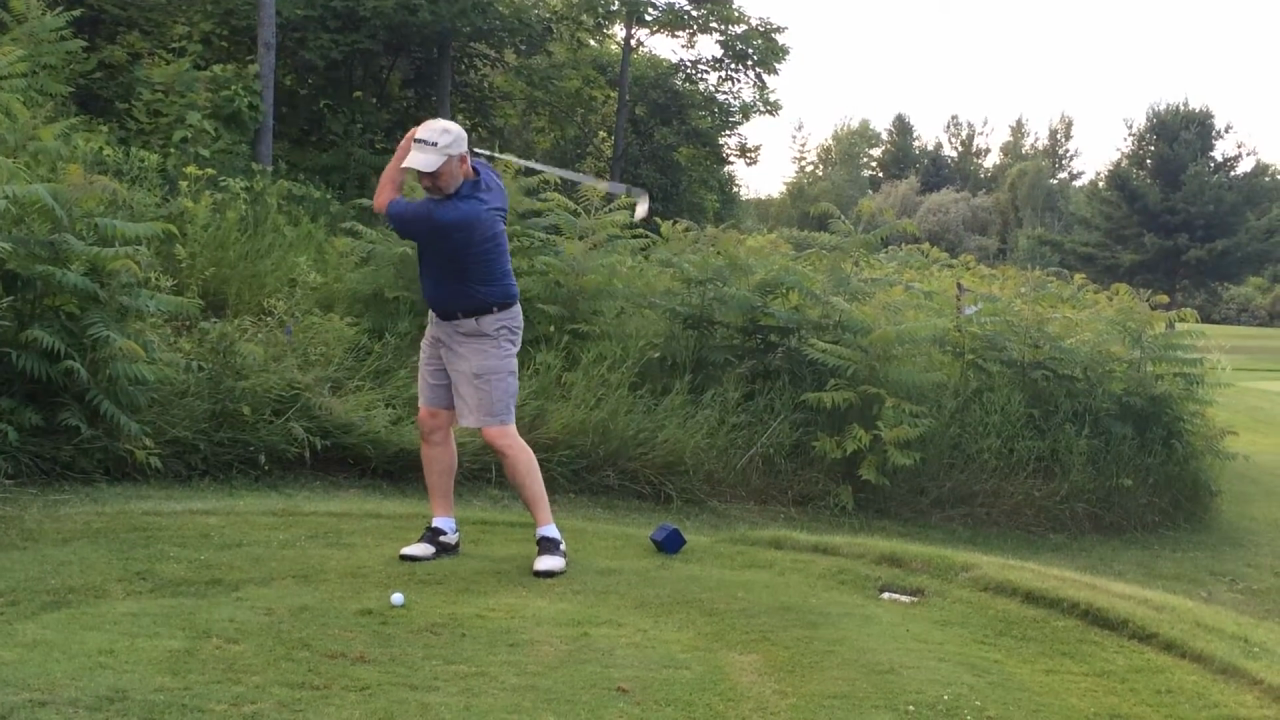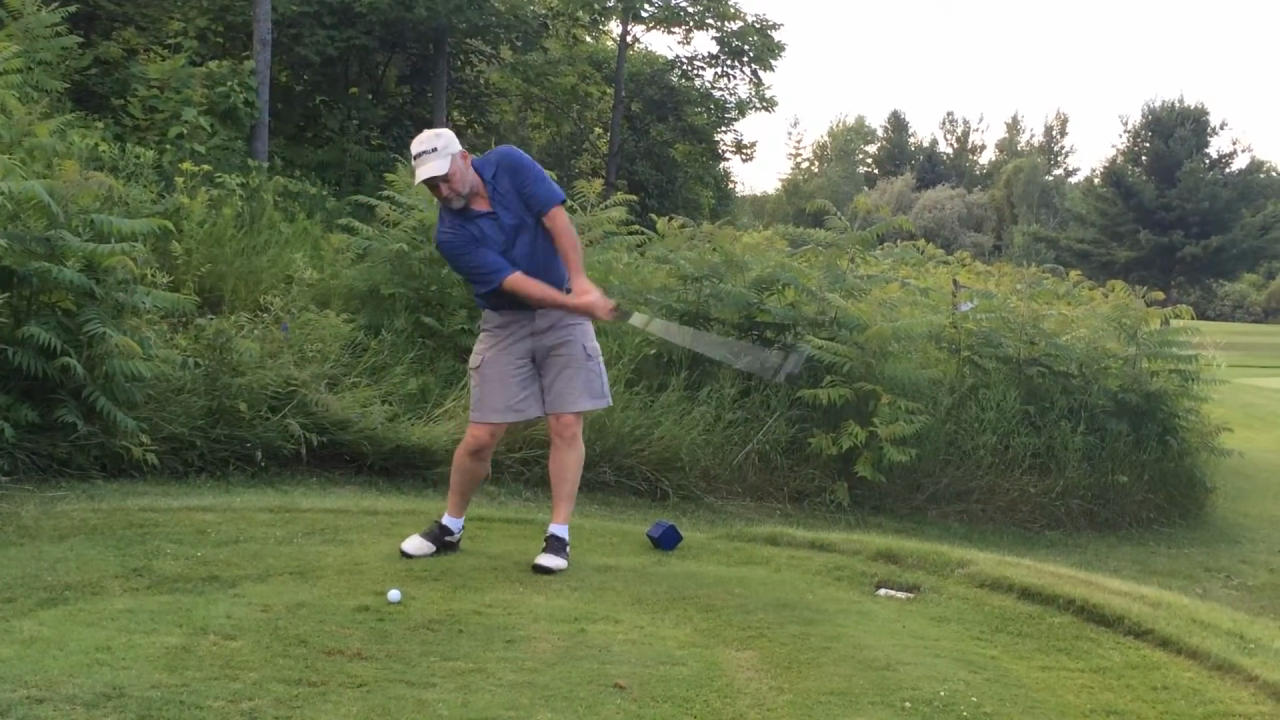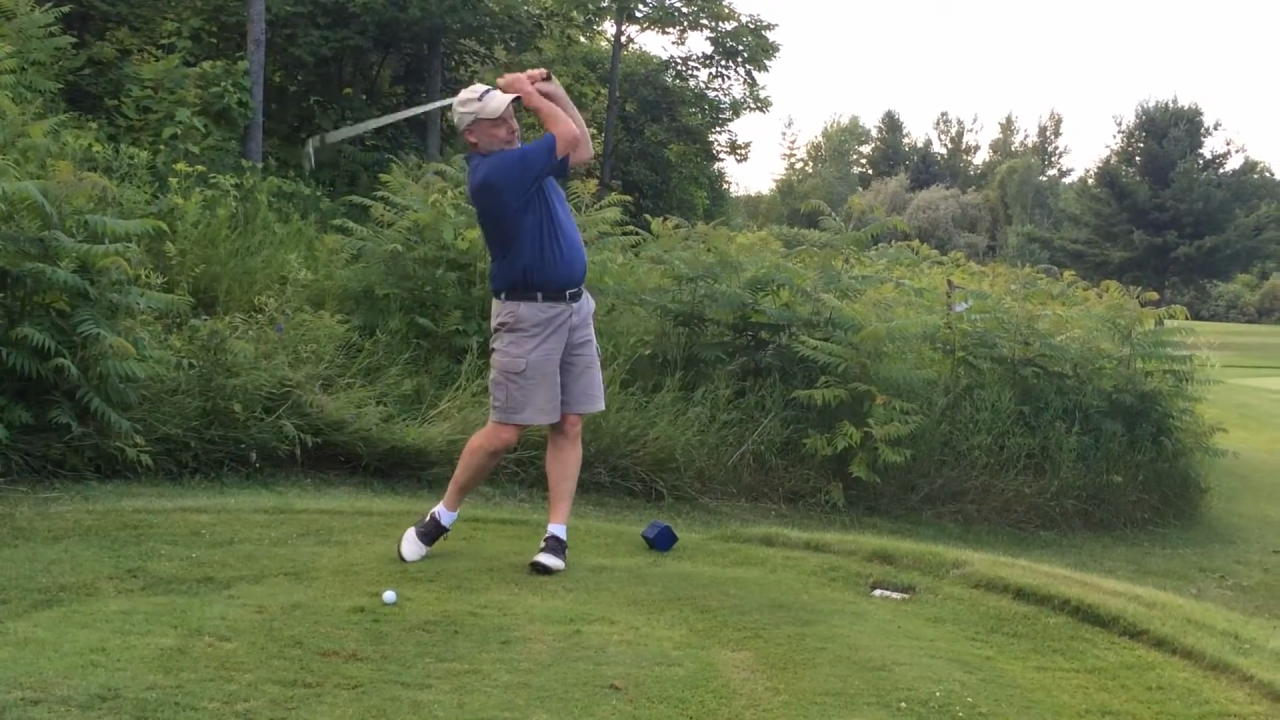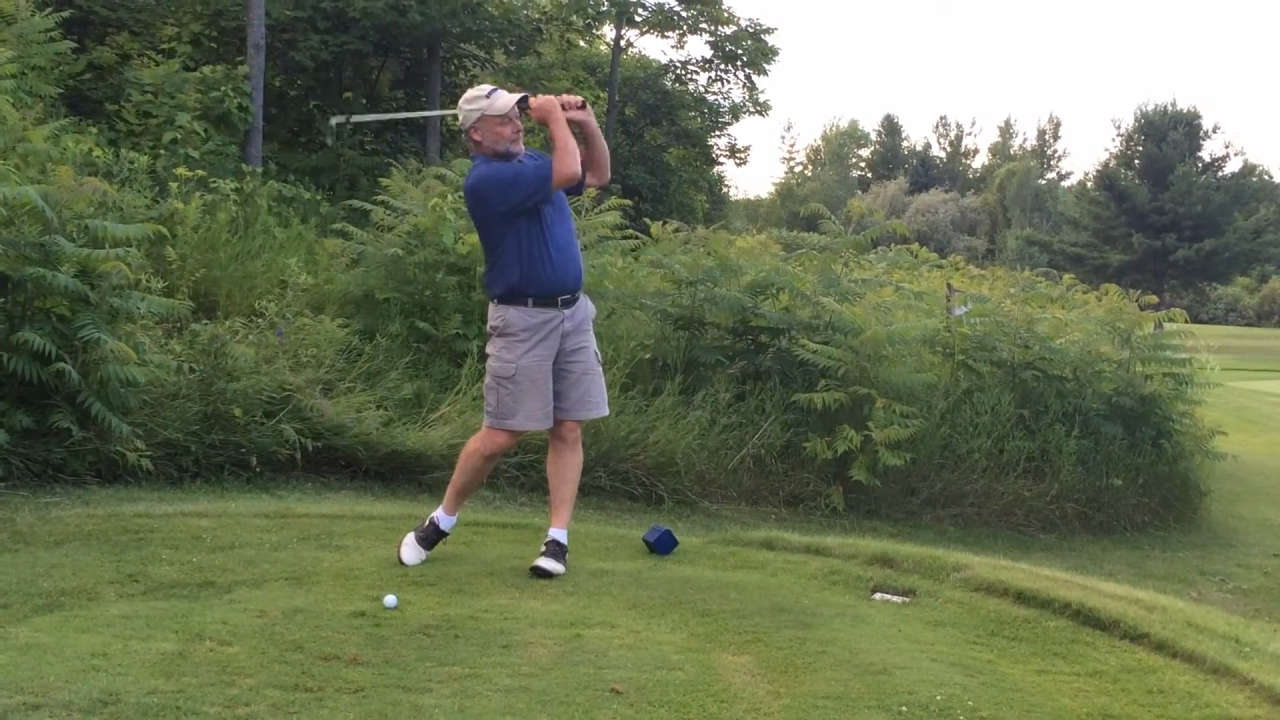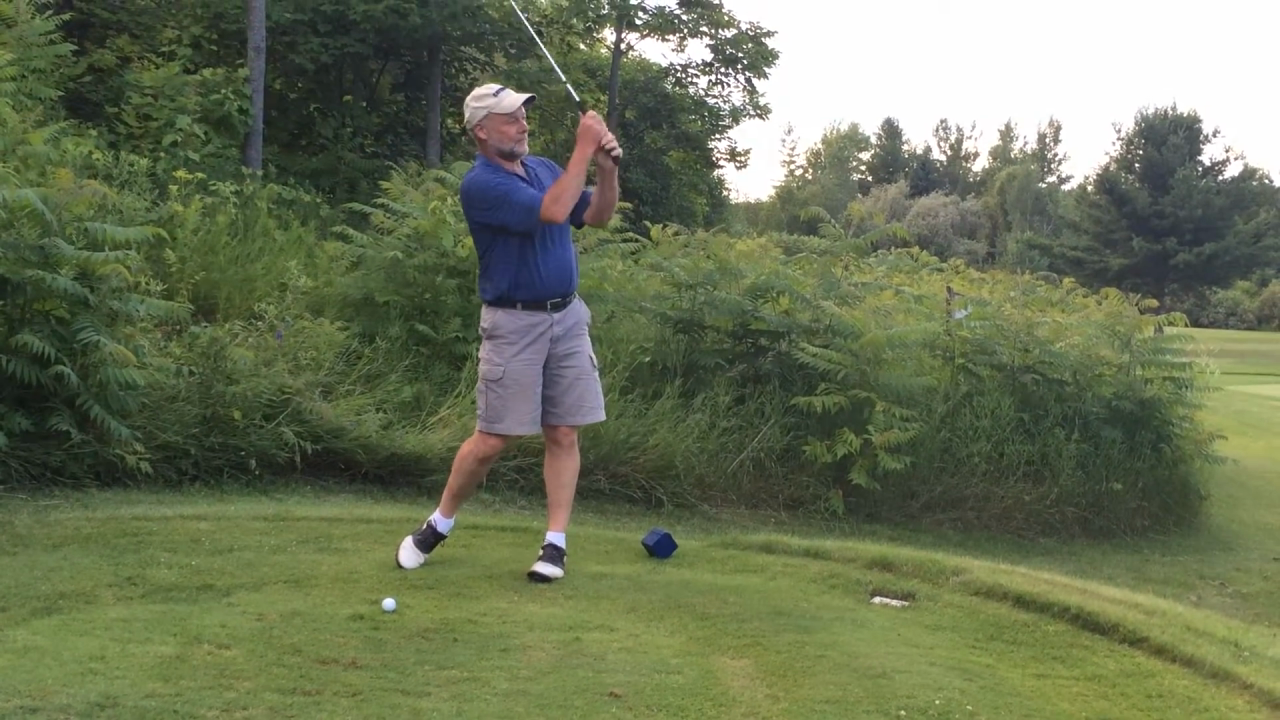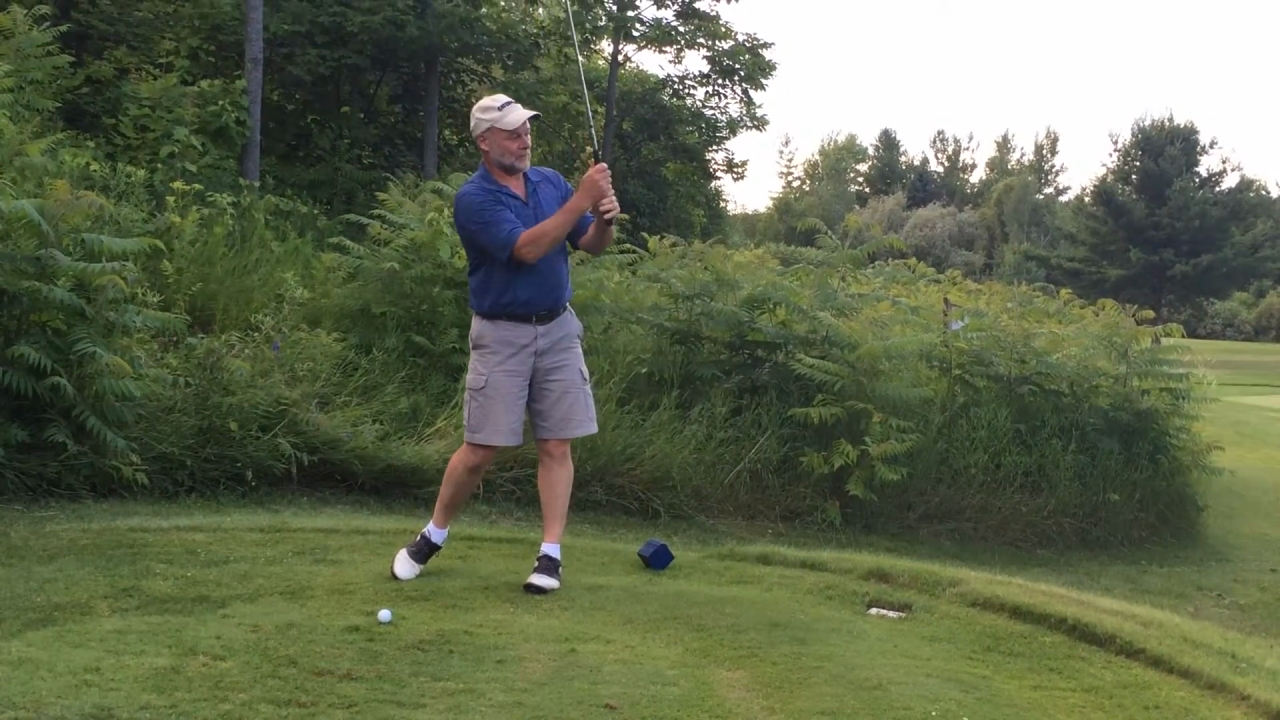
dt=0.4s
person 1, frame 1
left shoulder: (446, 219)
right shoulder: (482, 172)
left elbow: (383, 203)
left wrist: (403, 146)
left hip: (484, 329)
right hip: (445, 323)
left knee: (499, 434)
right knee: (432, 424)
left ankle: (549, 536)
right ankle: (444, 529)
person 1, frame 2
left shoulder: (507, 163)
right shoulder: (450, 234)
left elbow: (558, 219)
right elbow: (512, 281)
left wrist: (582, 282)
right wrist: (571, 300)
left hip: (565, 316)
right hip: (507, 323)
left knee: (566, 425)
right knee: (482, 436)
left ankle: (558, 534)
right ankle: (450, 526)
person 1, frame 3
left shoulder: (511, 154)
right shoulder: (495, 175)
left elbow: (580, 150)
right elbow: (567, 137)
left wrist: (550, 91)
right wrist: (532, 91)
left hip: (574, 306)
right hip: (527, 316)
left knee: (569, 426)
right knee: (504, 433)
left ankle: (557, 534)
right ankle: (442, 516)
person 1, frame 4
left shoulder: (527, 161)
right shoulder: (487, 180)
left elbow: (598, 172)
right elbow: (569, 170)
left wrist: (582, 117)
right wrist: (554, 117)
left hip: (573, 312)
right hip: (522, 319)
left knee: (568, 431)
right knee: (499, 436)
left ankle: (557, 539)
right ankle: (440, 521)
person 1, frame 5
left shoulder: (543, 167)
right shoulder: (480, 185)
left elbow: (597, 217)
right elbow: (552, 212)
left wrist: (607, 166)
right wrist: (583, 147)
left hip: (568, 316)
right hip: (514, 322)
left knee: (564, 434)
right knee: (492, 439)
left ankle: (555, 542)
right ankle: (437, 524)
person 1, frame 6
left shoulder: (551, 181)
right shoulder: (473, 198)
left elbow: (590, 245)
right elbow: (526, 249)
left wrist: (605, 218)
right wrist: (581, 199)
left hip: (558, 329)
right hip: (501, 335)
left knee: (556, 446)
right knee: (479, 449)
left ankle: (550, 554)
right ankle: (432, 535)
